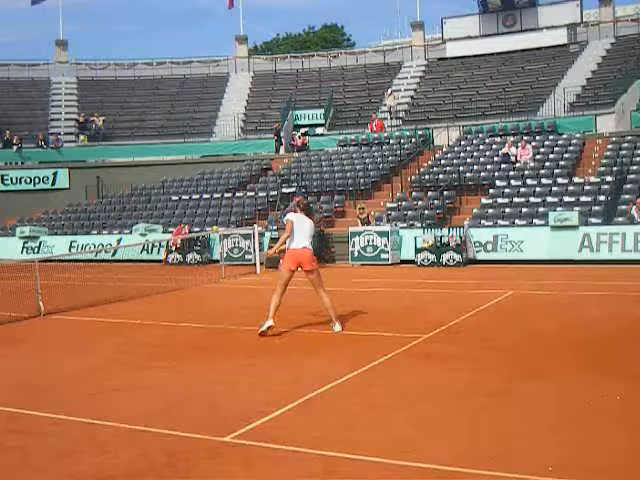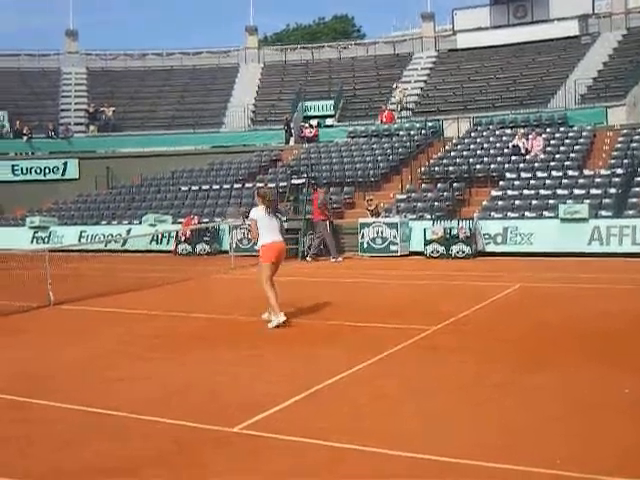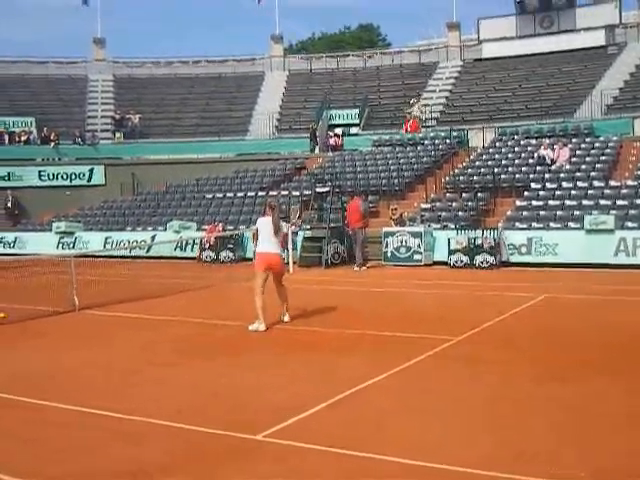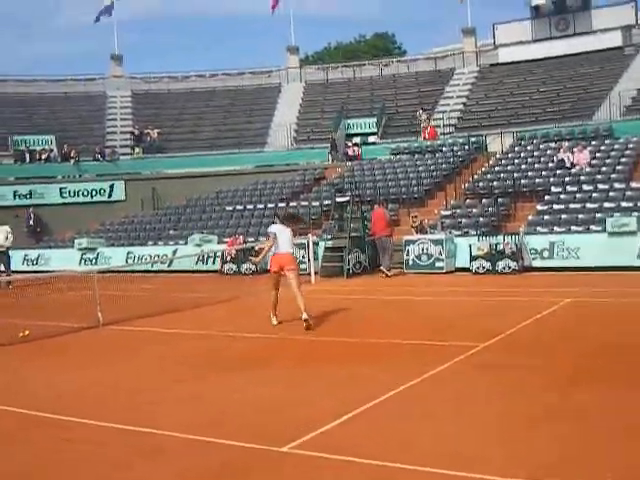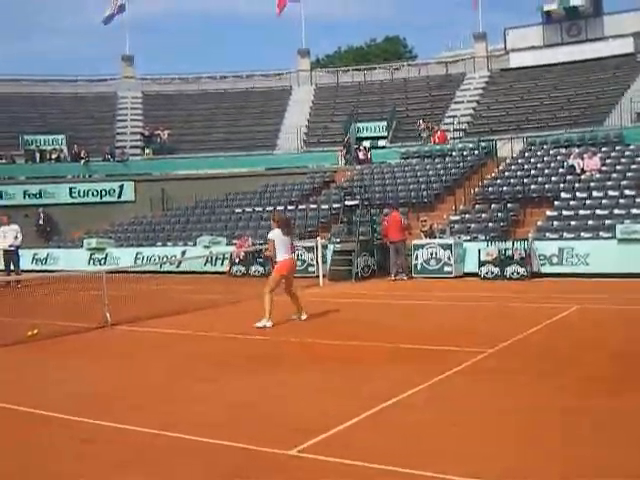
dt=0.5s
person 1, frame 1
left shoulder: (291, 216)
right shoulder: (311, 223)
left elbow: (287, 233)
left wrist: (275, 248)
left hip: (292, 254)
right hip: (307, 255)
left knee: (279, 291)
right knee: (321, 291)
left ankle: (270, 321)
right ankle: (335, 323)
person 1, frame 2
left shoulder: (254, 211)
right shoulder: (274, 212)
left elbow: (255, 234)
left wrist: (253, 235)
left hip: (268, 248)
right hip: (281, 246)
left knee: (266, 284)
right knee: (268, 280)
left ankle: (278, 315)
right ankle: (273, 311)
person 1, frame 3
left shoulder: (260, 220)
right shoulder: (282, 225)
left elbow: (255, 235)
right elbow: (284, 245)
left hip: (262, 257)
right hip: (277, 258)
left knee: (259, 291)
right knee: (279, 285)
left ankle: (261, 322)
right ankle: (285, 314)
person 1, frame 4
left shoulder: (273, 227)
right shoulder: (289, 230)
left elbow: (271, 243)
left wrist: (260, 258)
left hip: (276, 259)
right hip: (289, 258)
left knee: (275, 290)
right knee: (297, 291)
left ankle: (274, 317)
right ankle: (304, 315)
person 1, frame 5
left shoulder: (272, 234)
right shoulder: (287, 233)
left elbow: (272, 253)
left wrist: (267, 253)
left hip: (282, 265)
right hip: (291, 262)
left knee: (268, 291)
right knee: (289, 290)
left ankle: (267, 320)
right ankle: (301, 313)
